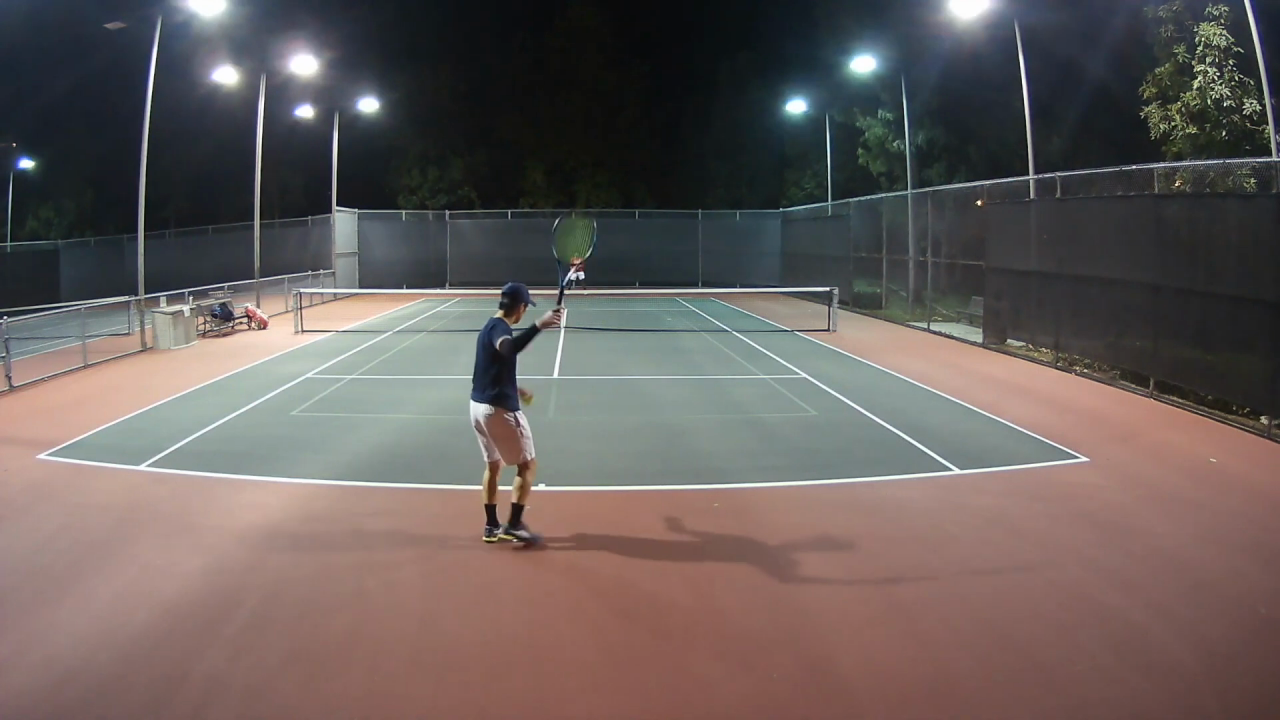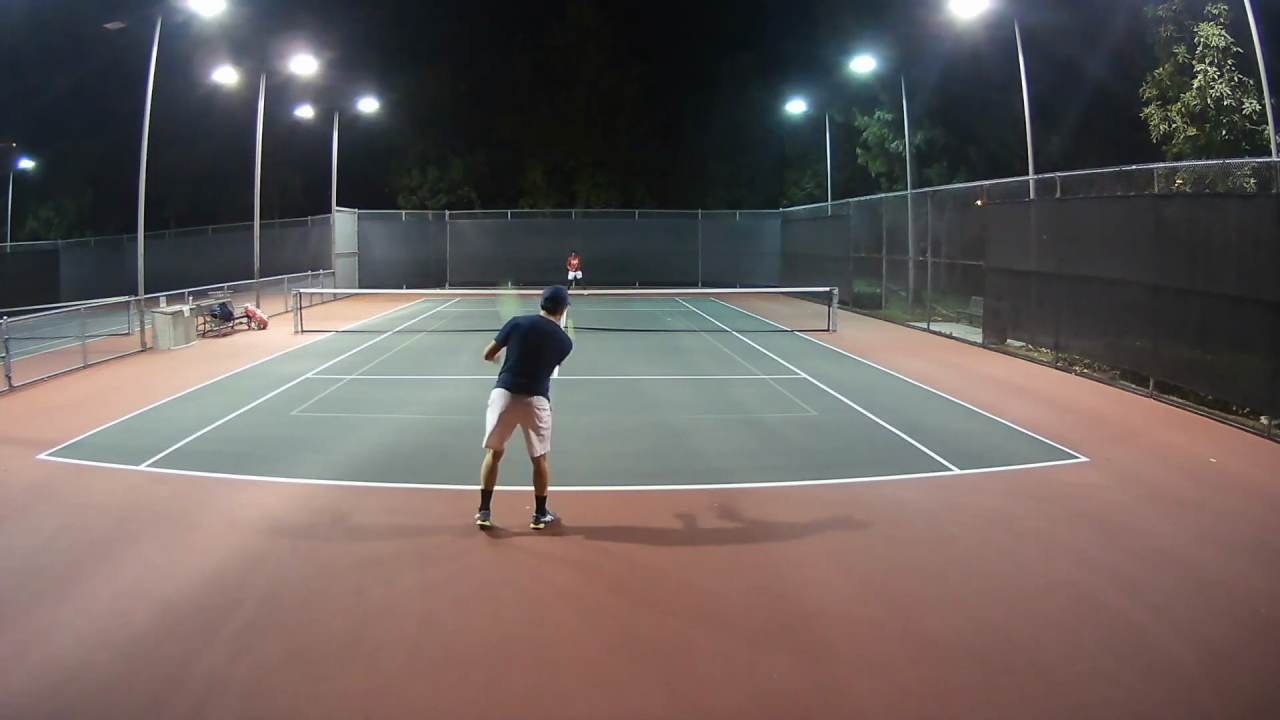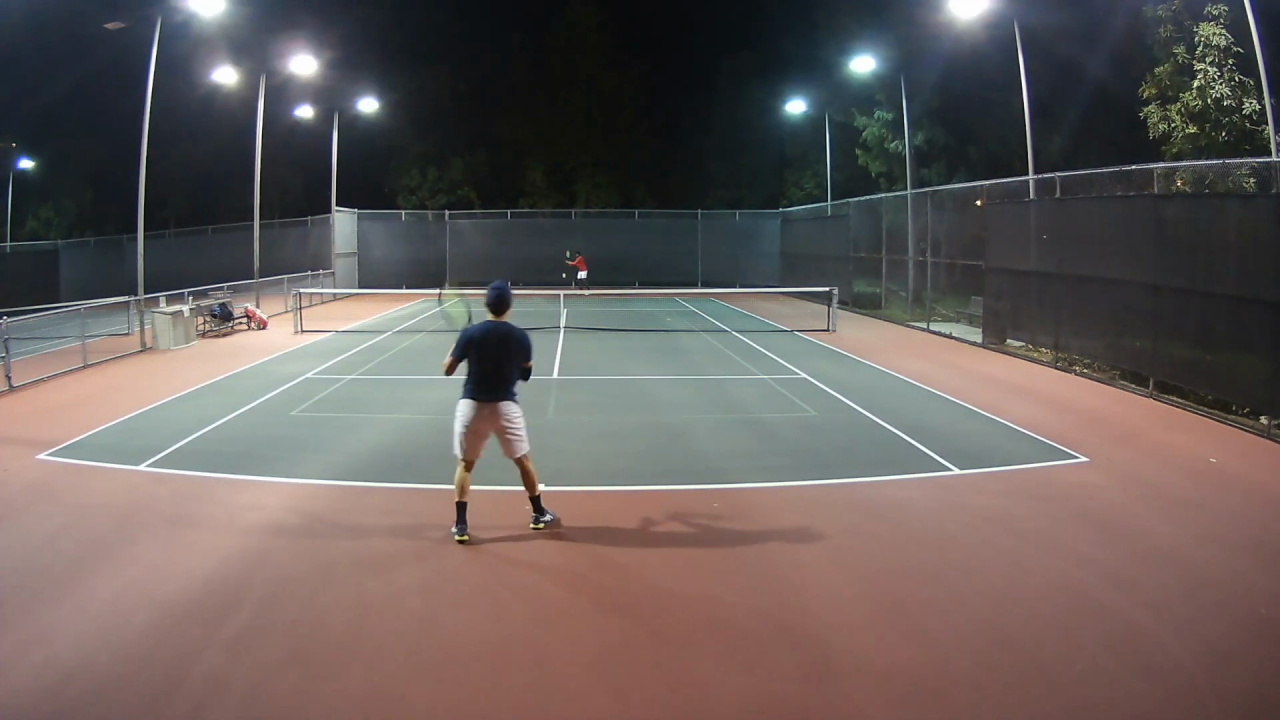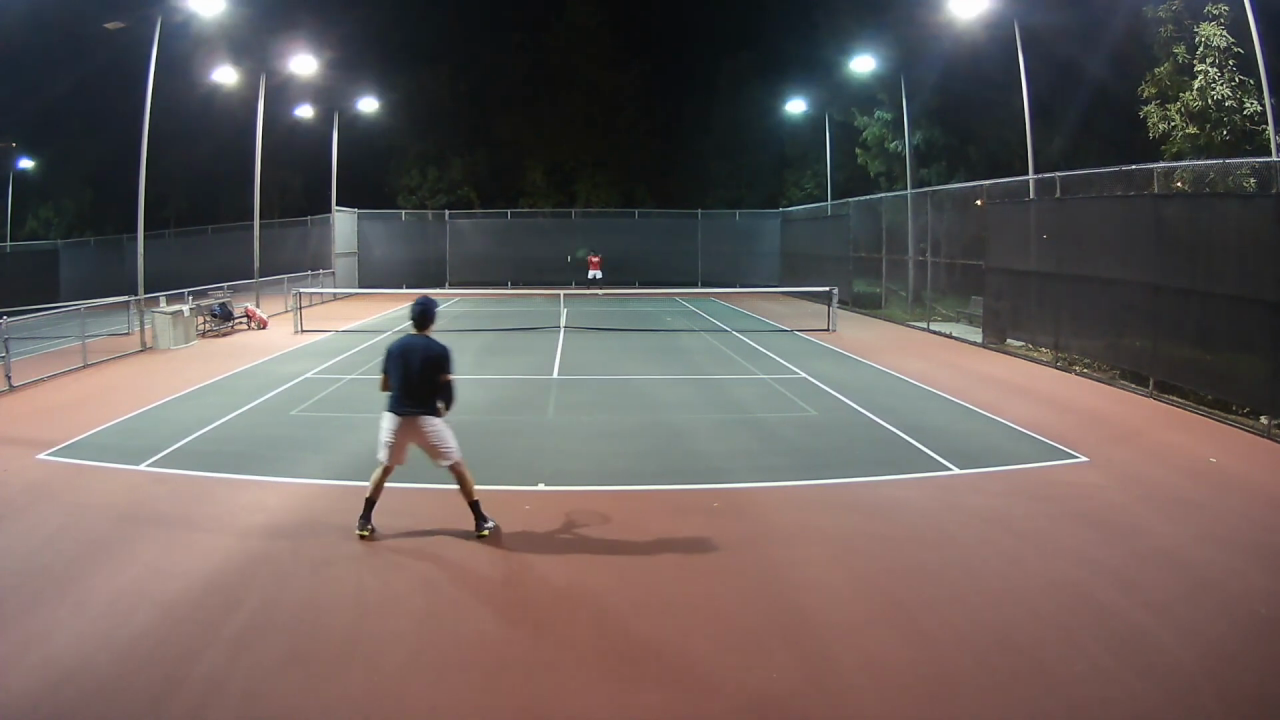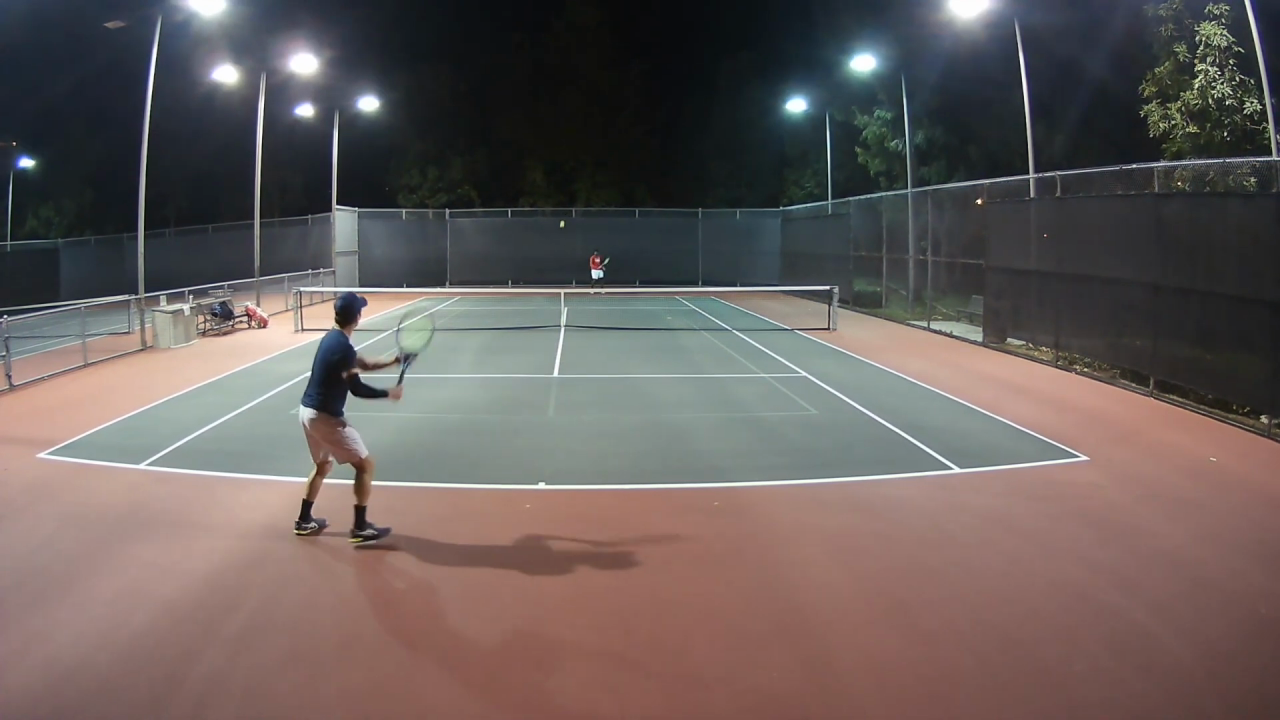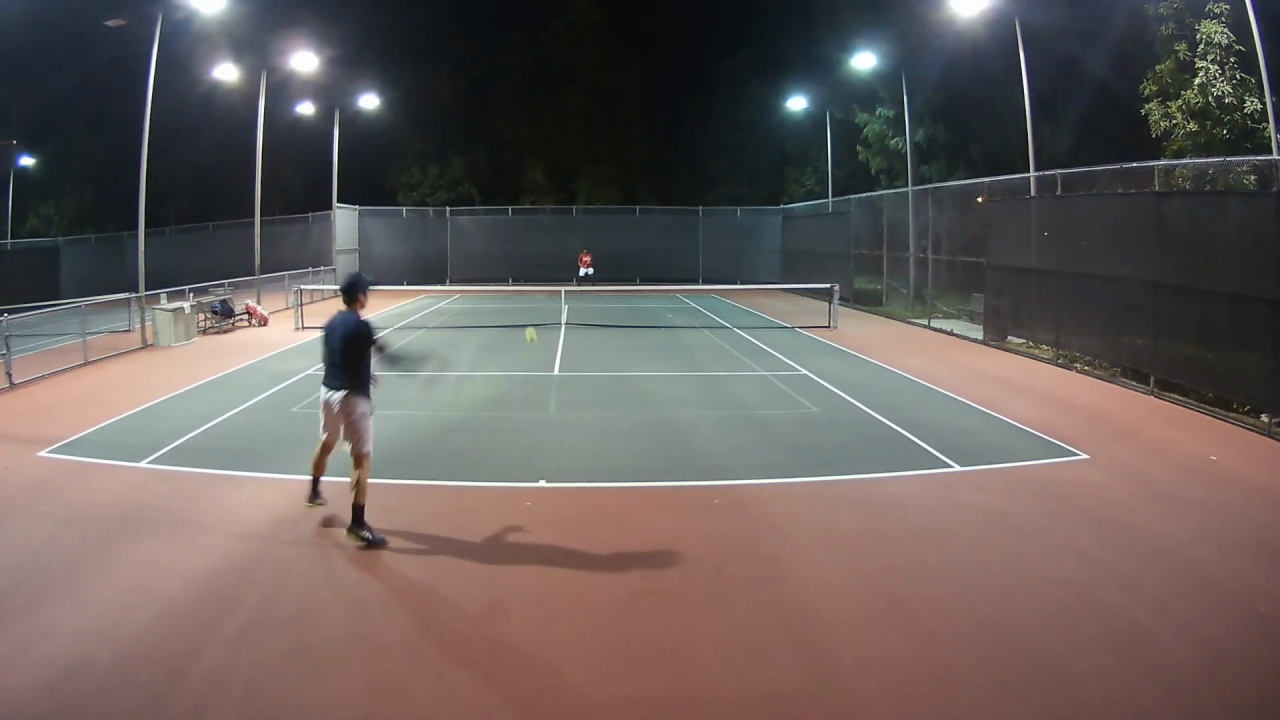
dt=0.7s
person 1, frame 1
left shoulder: (491, 328)
right shoulder: (498, 327)
right elbow: (509, 348)
left wrist: (514, 388)
right wrist: (539, 326)
left hip: (478, 406)
right hip: (500, 410)
left knee: (493, 466)
right knee: (527, 465)
left ankle: (492, 526)
right ankle: (514, 525)
person 1, frame 2
left shoulder: (518, 323)
right shoulder: (564, 342)
left elbow: (488, 355)
left wrist: (501, 361)
left hip: (503, 395)
right hip: (535, 400)
left knee: (494, 453)
right knee: (540, 458)
left ankle: (484, 511)
right ankle: (540, 514)
person 1, frame 3
left shoulder: (470, 334)
right shoulder: (520, 337)
left elbow: (448, 371)
right elbow: (525, 375)
left wrist: (454, 355)
left hip: (471, 405)
right hip: (504, 406)
left knee: (465, 464)
right knee: (523, 460)
left ankle: (461, 525)
right ankle: (539, 513)
person 1, frame 4
left shoulder: (394, 347)
right shoulder: (439, 351)
left elbow: (385, 386)
right elbow: (446, 392)
right wrist: (443, 409)
left hip: (394, 416)
right hip: (426, 419)
left knee: (385, 468)
right knee: (458, 467)
left ankle: (364, 521)
right ankle: (481, 521)
person 1, frame 5
left shoulder: (334, 339)
right shoulder: (341, 347)
left elbow: (363, 365)
right elbow: (357, 388)
left wrist: (391, 362)
right wrist: (388, 394)
left hip: (308, 411)
right hip: (325, 417)
left knee: (323, 465)
right knee: (365, 465)
left ankle: (305, 521)
right ankle: (360, 527)
person 1, frame 6
left shoulder: (333, 324)
right shoulder: (359, 326)
right elbow: (381, 351)
left hip: (329, 393)
right hip: (352, 398)
left knee: (327, 444)
right knee: (362, 460)
left ankle: (314, 492)
right ankle: (358, 525)
